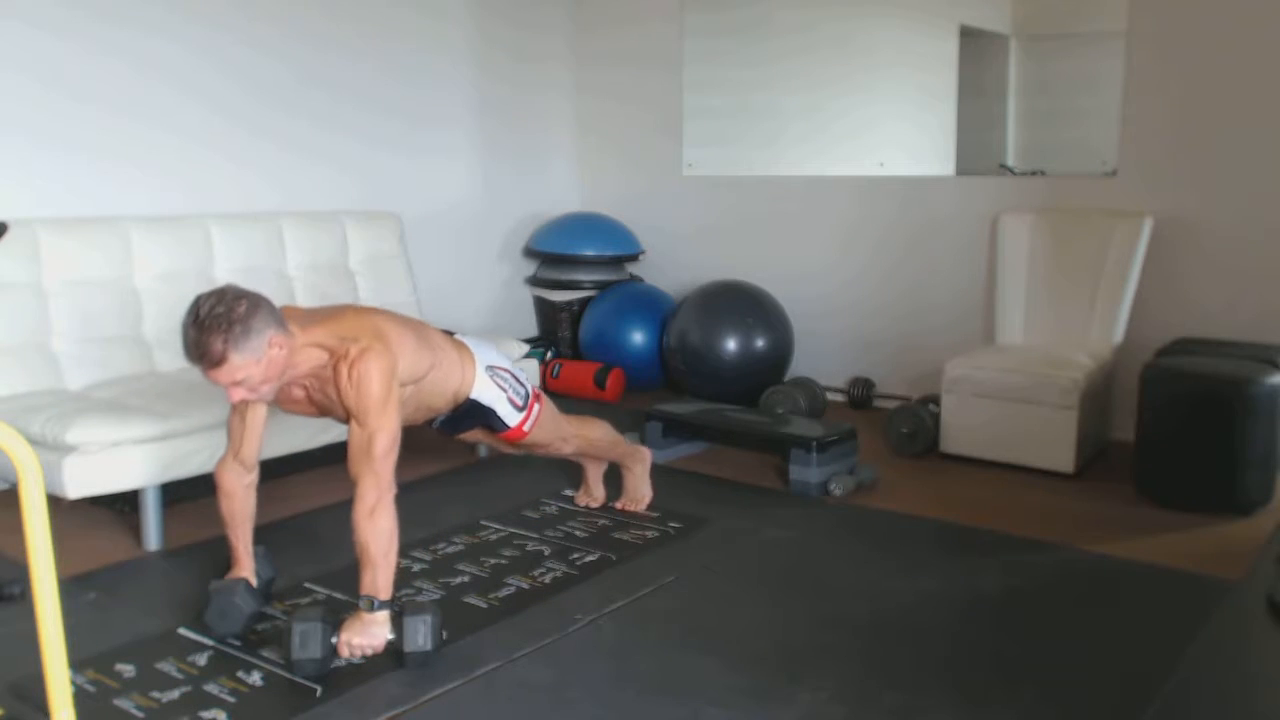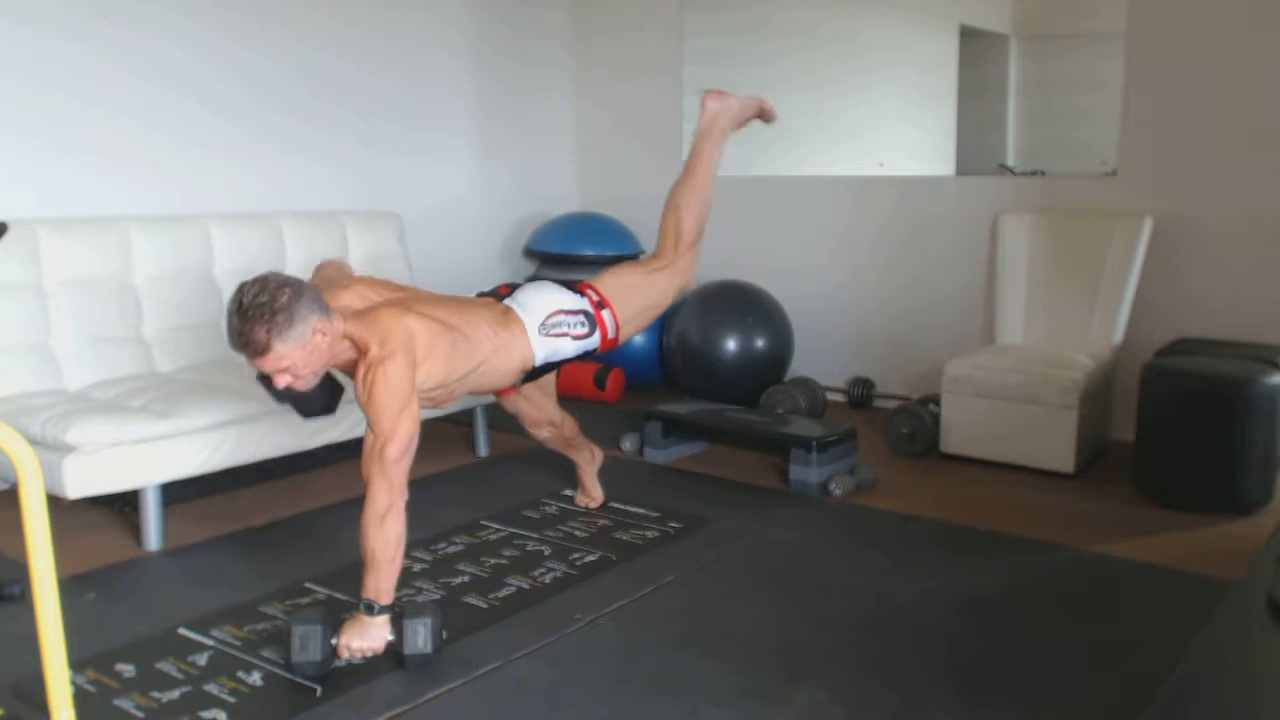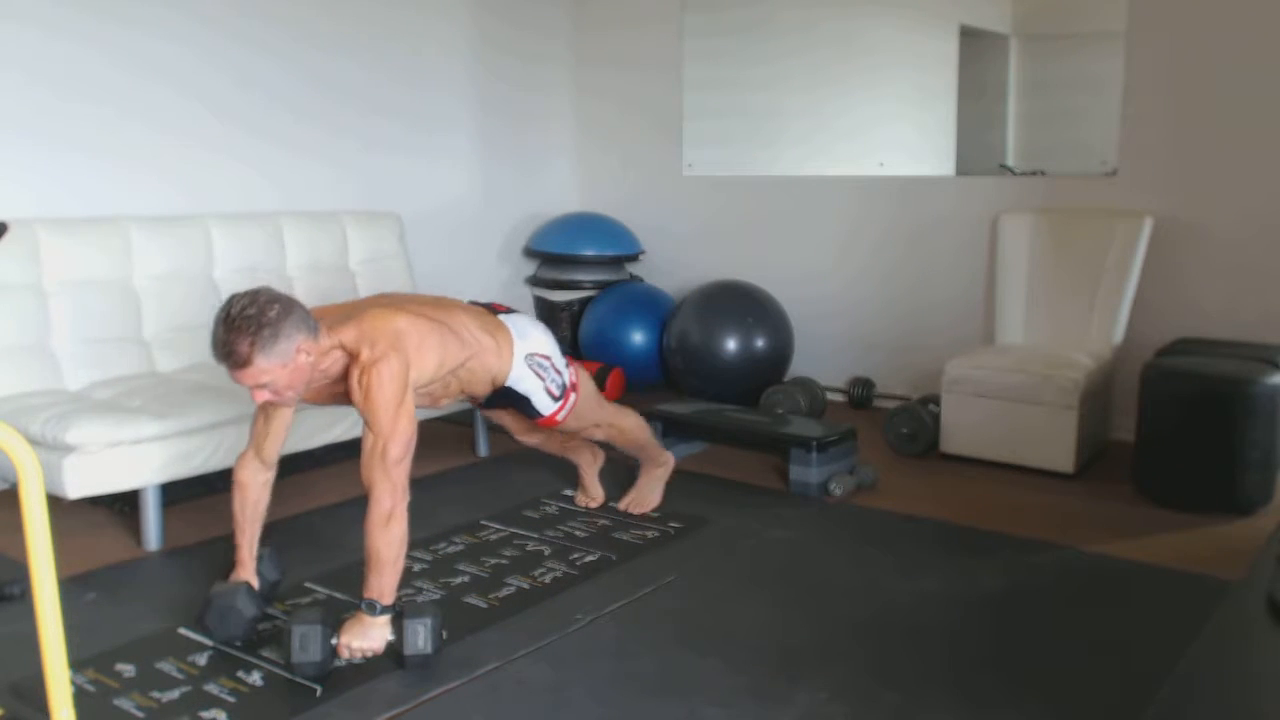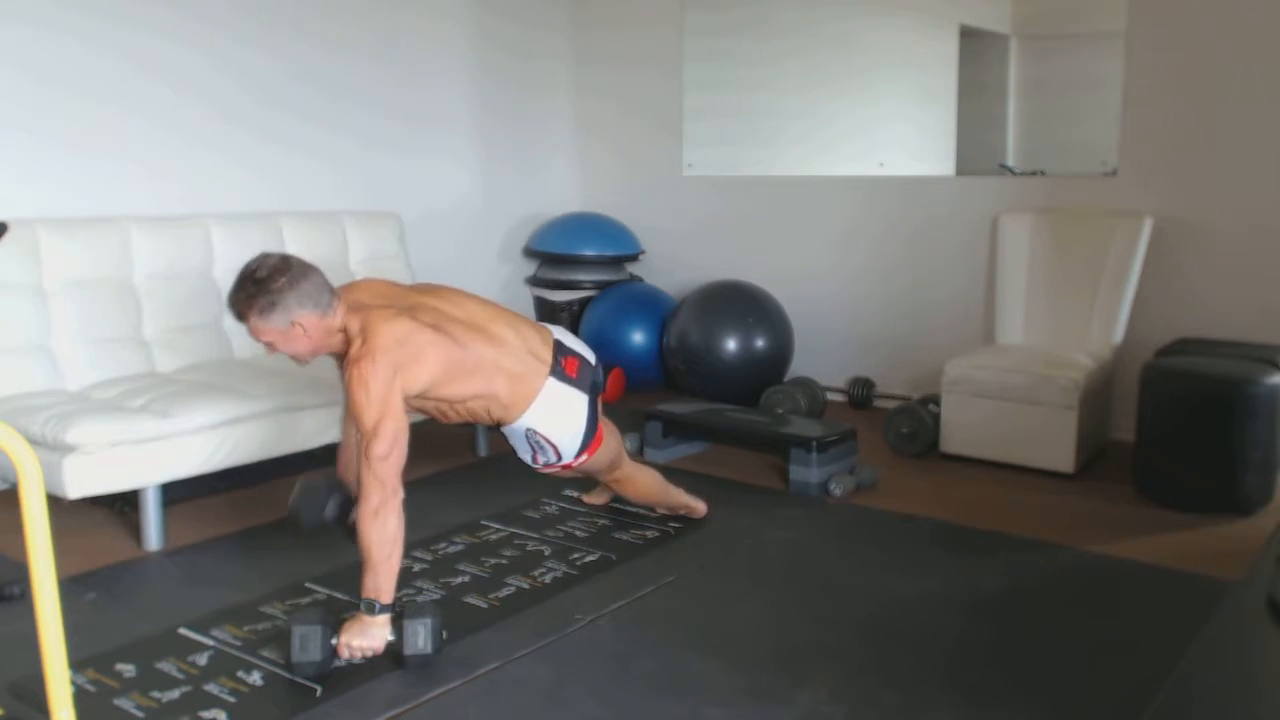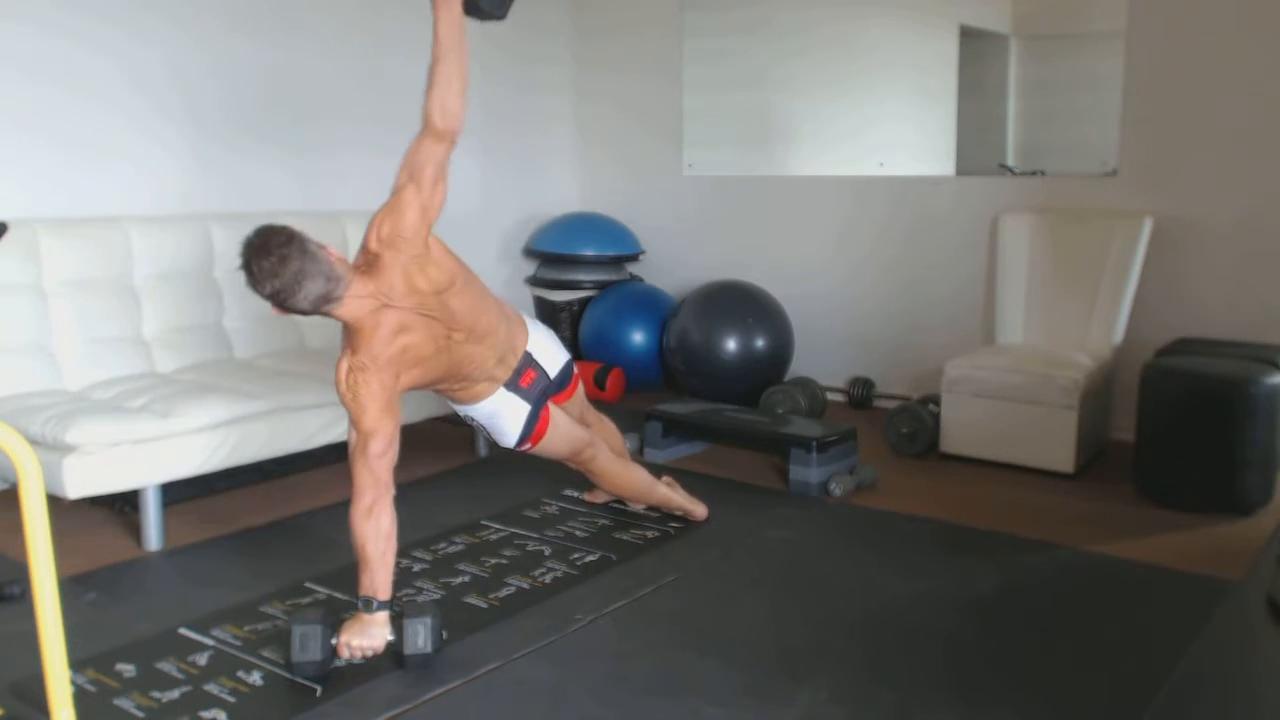
dt=1s
person 1, frame 1
left shoulder: (361, 360)
right shoulder: (259, 353)
left elbow: (375, 491)
right elbow: (237, 467)
left wrist: (374, 611)
right wrist: (242, 566)
left hip: (476, 375)
right hip: (436, 394)
left knee: (561, 435)
left ankle: (633, 458)
right ankle: (591, 462)
person 1, frame 2
left shoulder: (384, 362)
right shoulder: (327, 296)
left elbow: (386, 497)
right elbow: (329, 267)
left wrist: (374, 614)
right wrist: (304, 373)
left hip: (540, 324)
right hip: (499, 318)
left knee: (673, 265)
right knee: (543, 425)
left ankle: (713, 123)
right ankle: (586, 457)
person 1, frame 3
left shoulder: (376, 363)
right shoulder: (289, 353)
left elbow: (389, 498)
right elbow: (256, 464)
left wrist: (375, 614)
right wrist: (245, 567)
left hip: (515, 350)
right hip: (473, 332)
left knee: (596, 420)
right knee: (528, 431)
left ankle: (656, 462)
right ankle: (585, 461)
person 1, frame 4
left shoulder: (371, 363)
right shoulder: (352, 297)
left elbow: (382, 496)
left wrist: (374, 615)
right wrist: (346, 475)
left hip: (548, 412)
right hip: (560, 352)
left knee: (612, 468)
right knee: (596, 434)
left ankle: (684, 505)
right ankle: (613, 477)
person 1, frame 5
left shoulder: (367, 369)
right shoulder: (394, 244)
left elbow: (373, 492)
right elbow: (441, 129)
left wrist: (373, 613)
left hip: (504, 400)
right hip: (535, 344)
left knee: (587, 454)
right knee: (590, 423)
left ankle: (685, 504)
right ankle: (631, 486)
